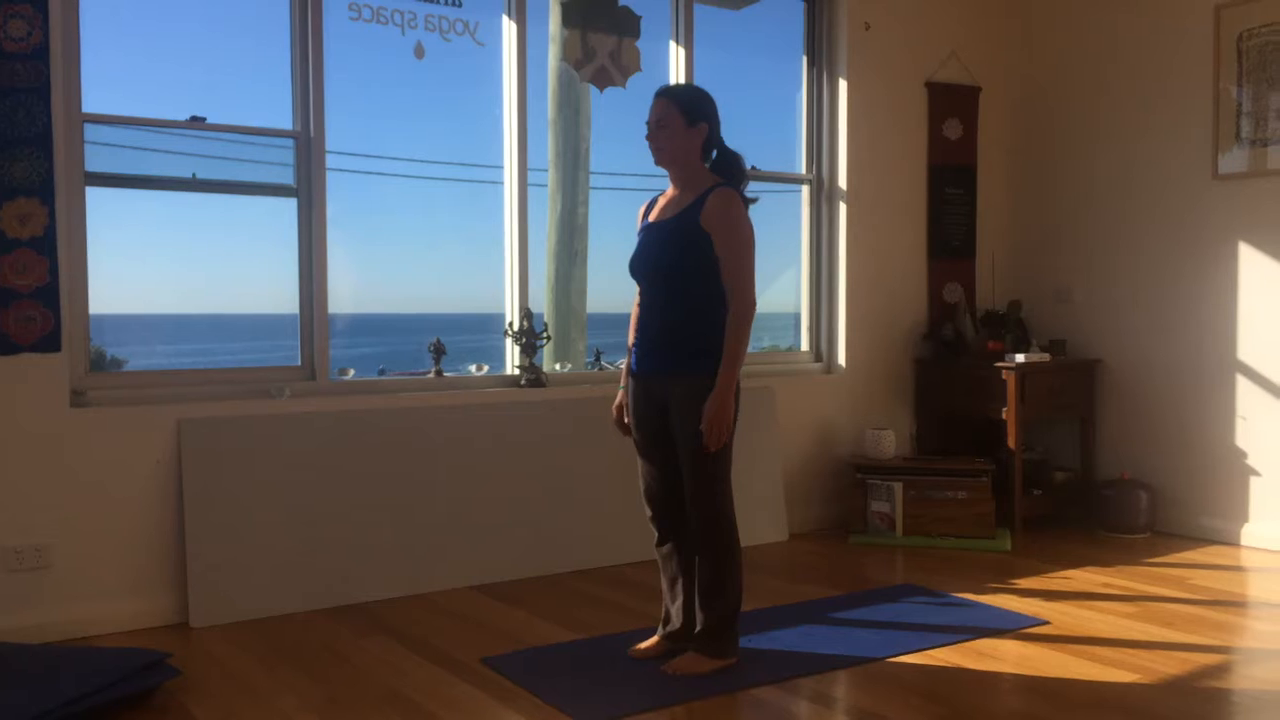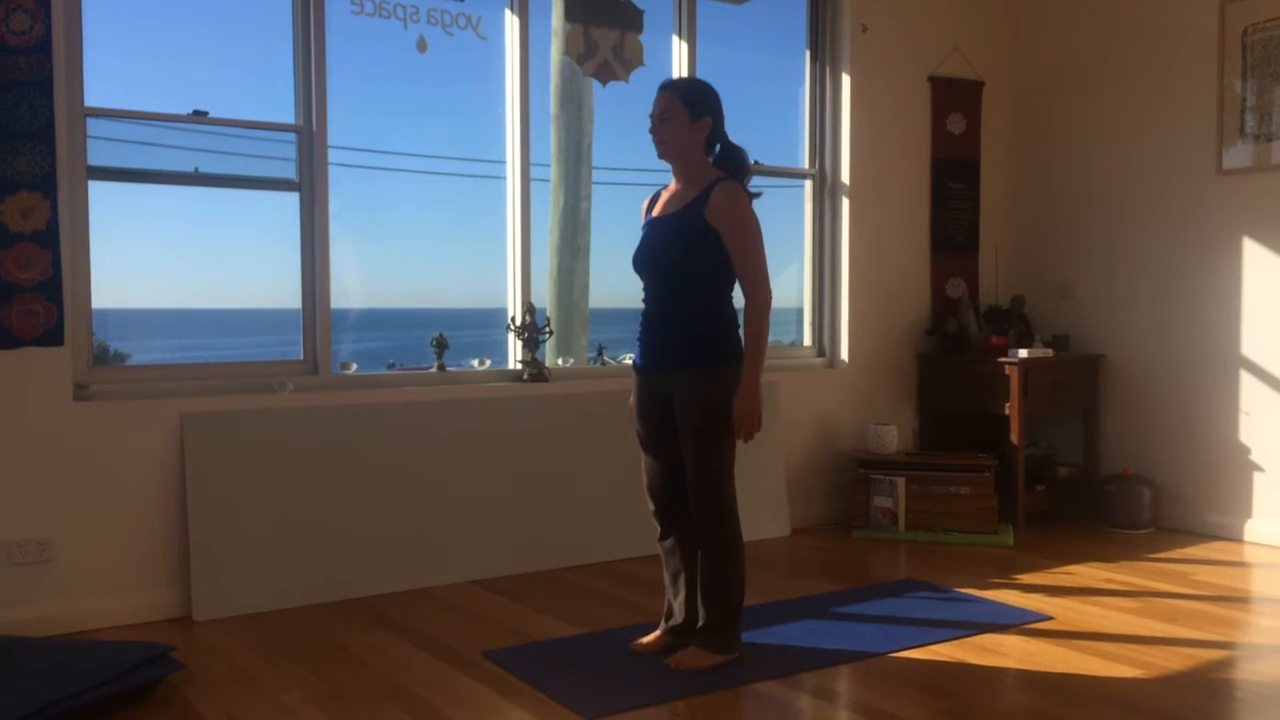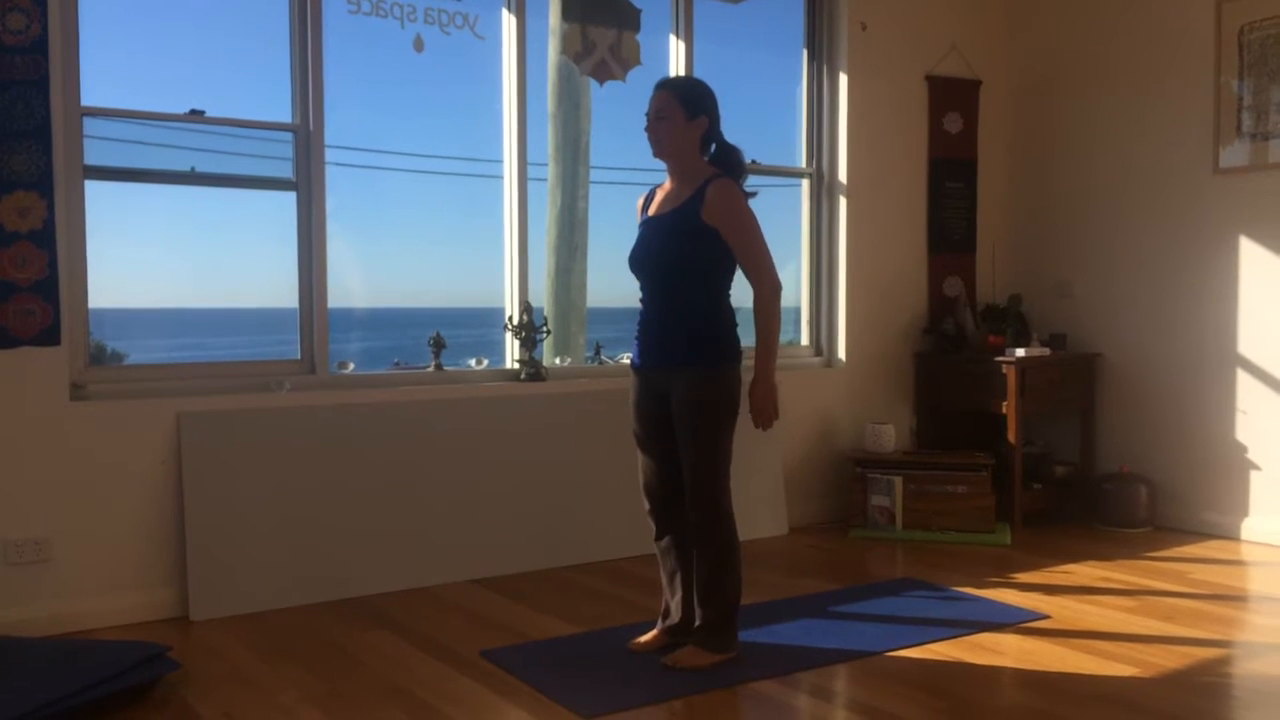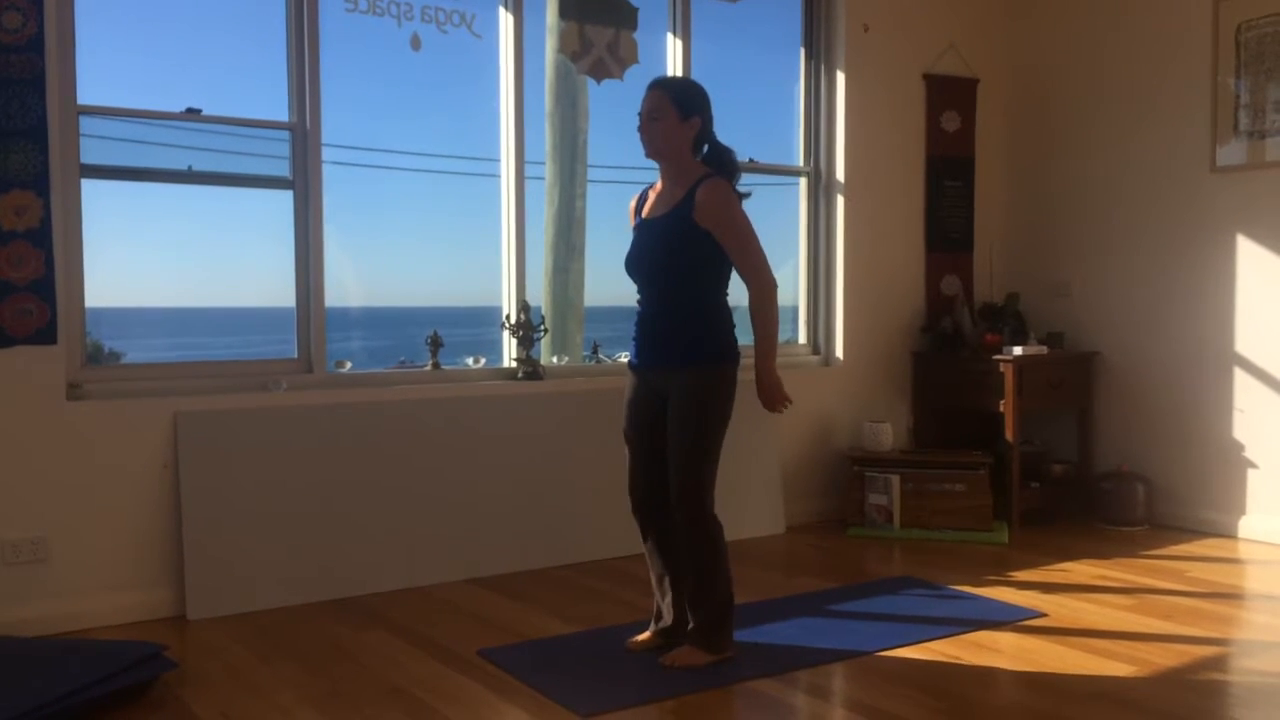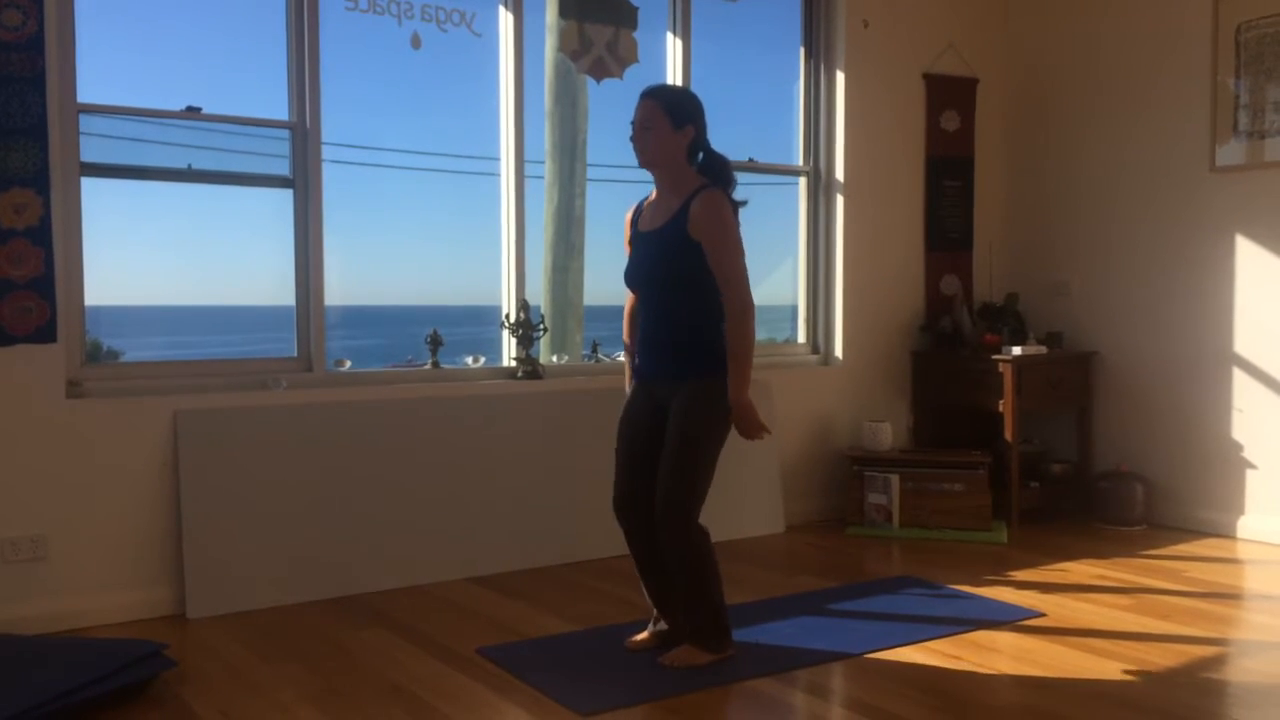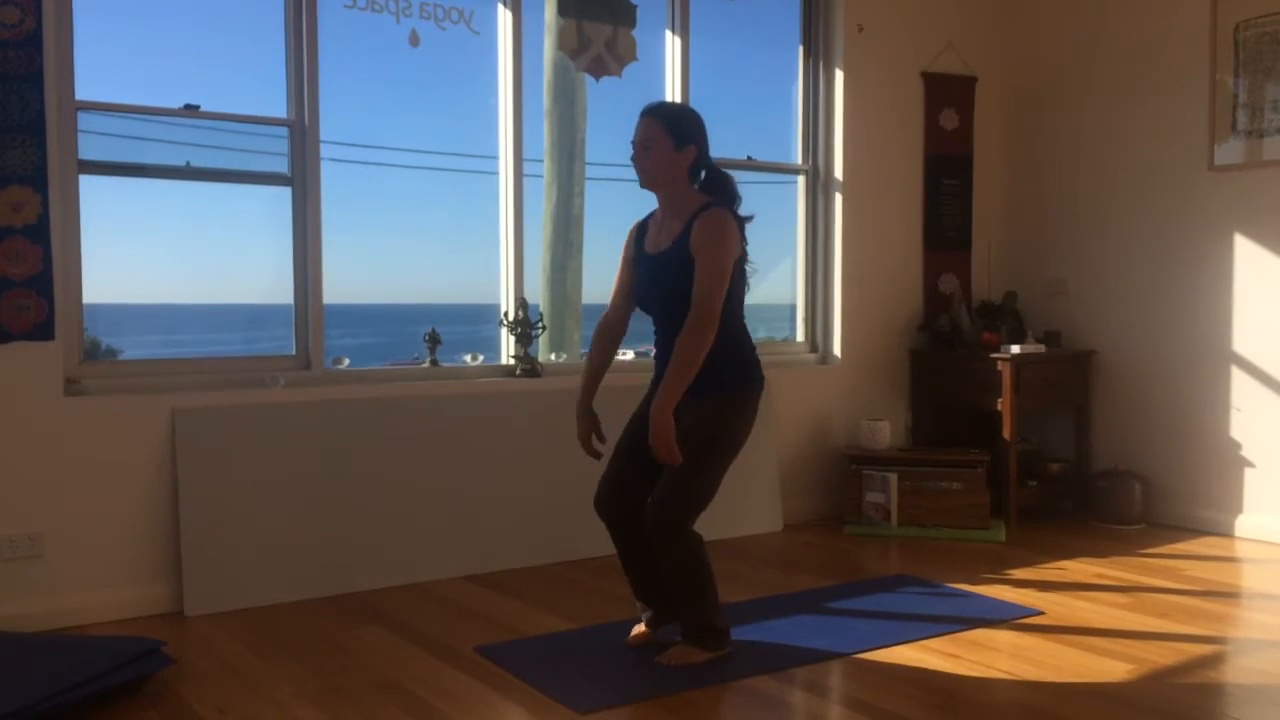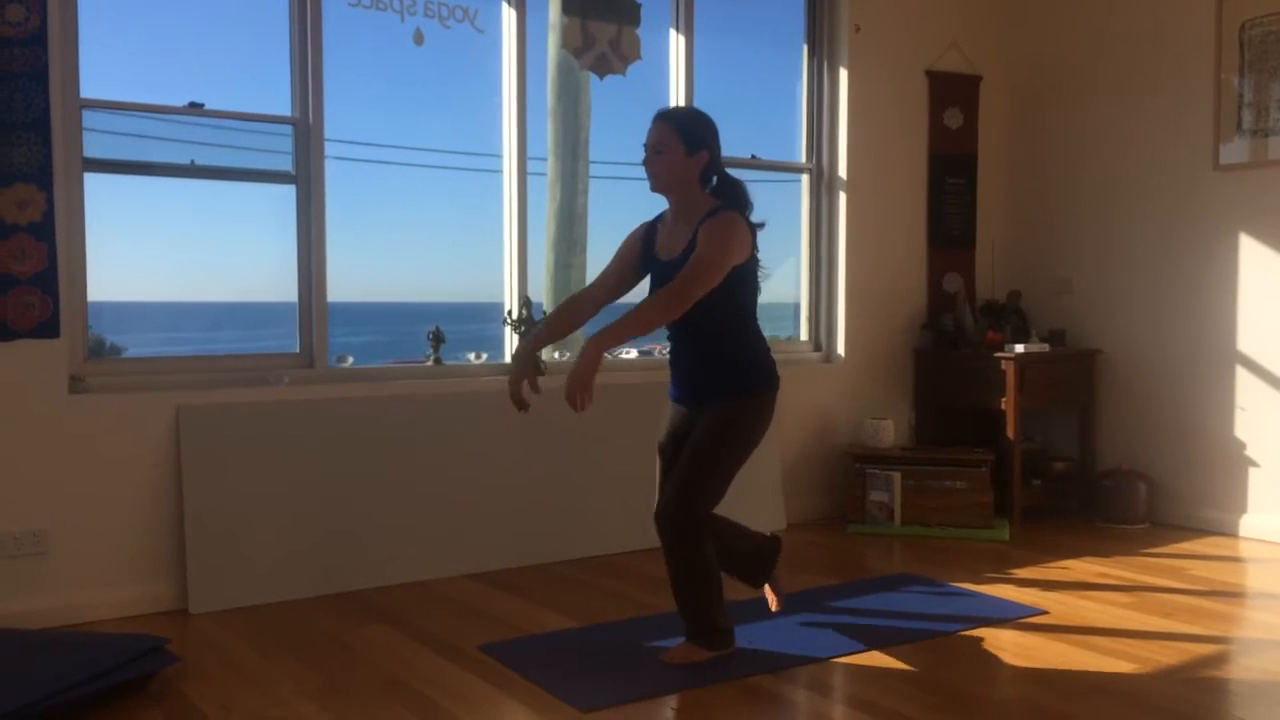
dt=0.5s
person 1, frame 1
left shoulder: (721, 204)
right shoulder: (652, 209)
left elbow: (741, 304)
left wrist: (724, 390)
right wrist: (626, 382)
left hip: (699, 378)
right hip: (650, 379)
left knee: (707, 508)
right knee: (665, 510)
left ankle: (716, 640)
right ankle: (677, 626)
person 1, frame 2
left shoulder: (725, 198)
right shoulder: (655, 203)
left elbow: (758, 295)
left wrist: (749, 385)
right wrist: (640, 376)
left hip: (707, 372)
right hip: (655, 372)
left knee: (709, 503)
right knee: (667, 504)
left ankle: (719, 635)
right ankle: (679, 621)
person 1, frame 3
left shoulder: (720, 196)
right shoulder: (650, 200)
left elbow: (767, 287)
left wrist: (763, 376)
left hip: (705, 368)
right hip: (651, 368)
left knee: (705, 501)
right knee: (663, 501)
left ankle: (716, 634)
right ankle: (676, 620)
person 1, frame 4
left shoulder: (712, 195)
right shoulder: (641, 202)
left elbow: (762, 283)
left wrist: (766, 370)
left hip: (701, 369)
right hip: (648, 368)
left knee: (689, 502)
right knee: (647, 499)
left ankle: (711, 634)
right ankle: (670, 620)
person 1, frame 5
left shoulder: (709, 206)
right shoulder: (637, 216)
left elbow: (737, 304)
left wrist: (737, 393)
right wrist: (632, 380)
left hip: (704, 380)
right hip: (653, 382)
left knee: (673, 509)
right knee: (631, 504)
left ankle: (709, 634)
right ankle: (671, 620)
person 1, frame 6
left shoulder: (715, 224)
right shoulder: (640, 234)
left elbow: (703, 322)
right elbow: (613, 322)
left wrist: (665, 410)
right wrist: (585, 400)
left hip: (724, 391)
right hip: (669, 388)
left knee: (668, 514)
right knee: (614, 499)
left ankle: (706, 634)
right ankle: (662, 606)
person 1, frame 7
left shoulder: (726, 228)
right shoulder: (648, 236)
left elbow: (675, 302)
right elbow: (589, 298)
left wrist: (598, 348)
right wrist: (530, 346)
left hip: (741, 394)
right hip: (688, 396)
left knee: (677, 513)
right knee: (680, 514)
left ankle: (710, 634)
right ankle: (762, 558)
